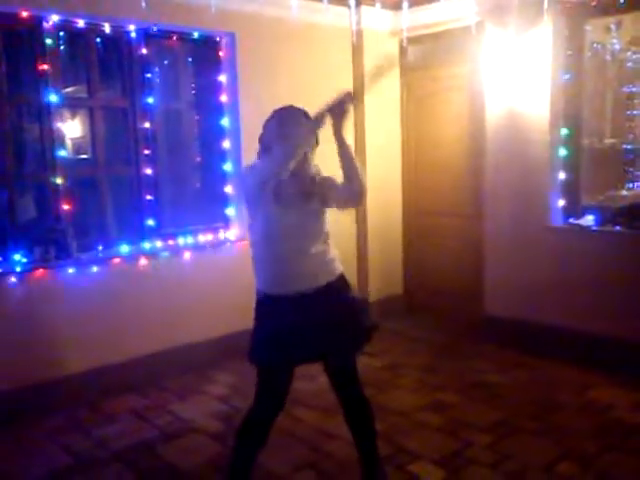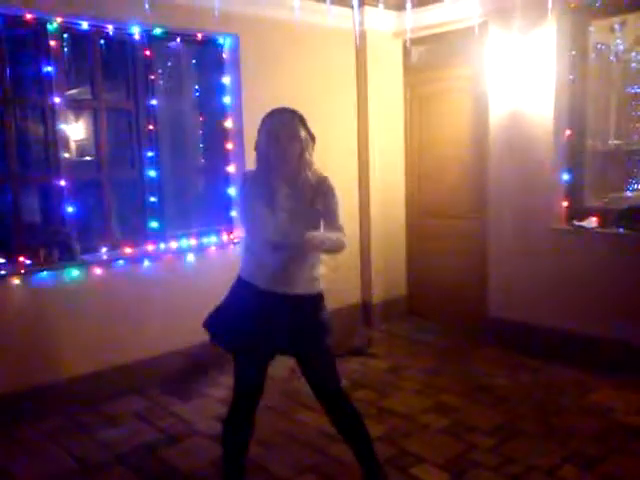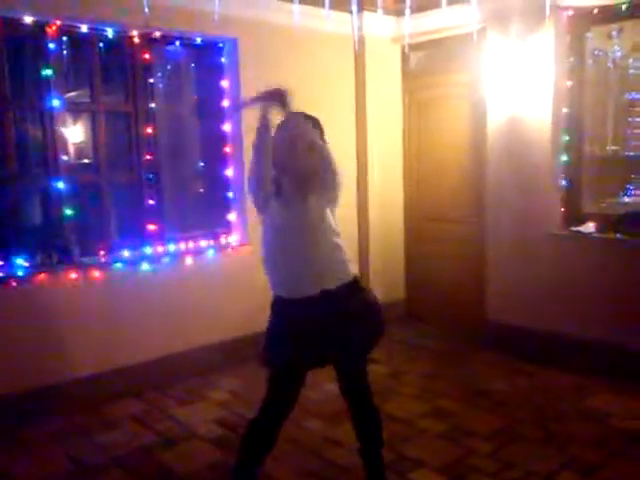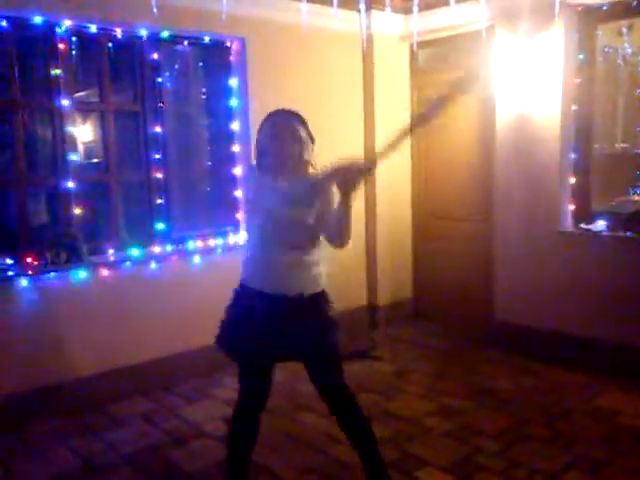
dt=0.4s
person 1, frame 1
left shoulder: (318, 187)
right shoulder: (255, 183)
left elbow: (355, 195)
right elbow: (278, 160)
left wrist: (337, 129)
right wrist: (320, 117)
left hip: (328, 298)
right hip: (279, 306)
left knee: (350, 391)
right knee: (269, 402)
person 1, frame 2
left shoulder: (321, 186)
right shoulder: (251, 185)
left elbow: (337, 238)
right elbow: (262, 241)
left wrist: (310, 240)
right wrist: (282, 252)
left hip: (304, 303)
right hip: (256, 299)
left knee: (331, 392)
right knee: (246, 397)
person 1, frame 3
left shoulder: (322, 188)
right shoulder: (267, 191)
left elbow: (323, 161)
right elbow: (260, 169)
left wrist: (289, 114)
right wrist: (267, 113)
left hip: (341, 301)
right hip: (293, 309)
left knee: (358, 394)
right knee: (277, 405)
person 1, frame 4
left shoulder: (319, 188)
right shoulder: (256, 183)
left elbow: (338, 238)
right elbow: (281, 197)
left wrist: (345, 193)
right wrist: (332, 175)
left hip: (307, 305)
right hip: (258, 304)
left knee: (337, 394)
right knee: (251, 401)
